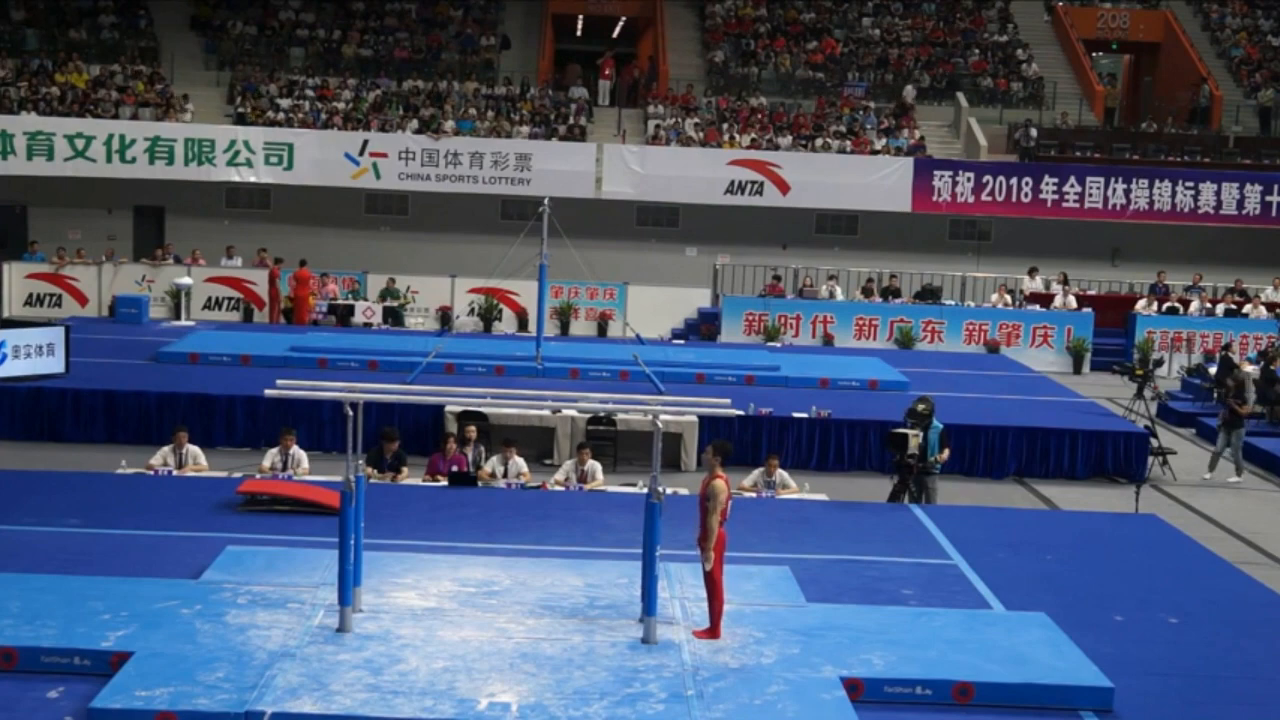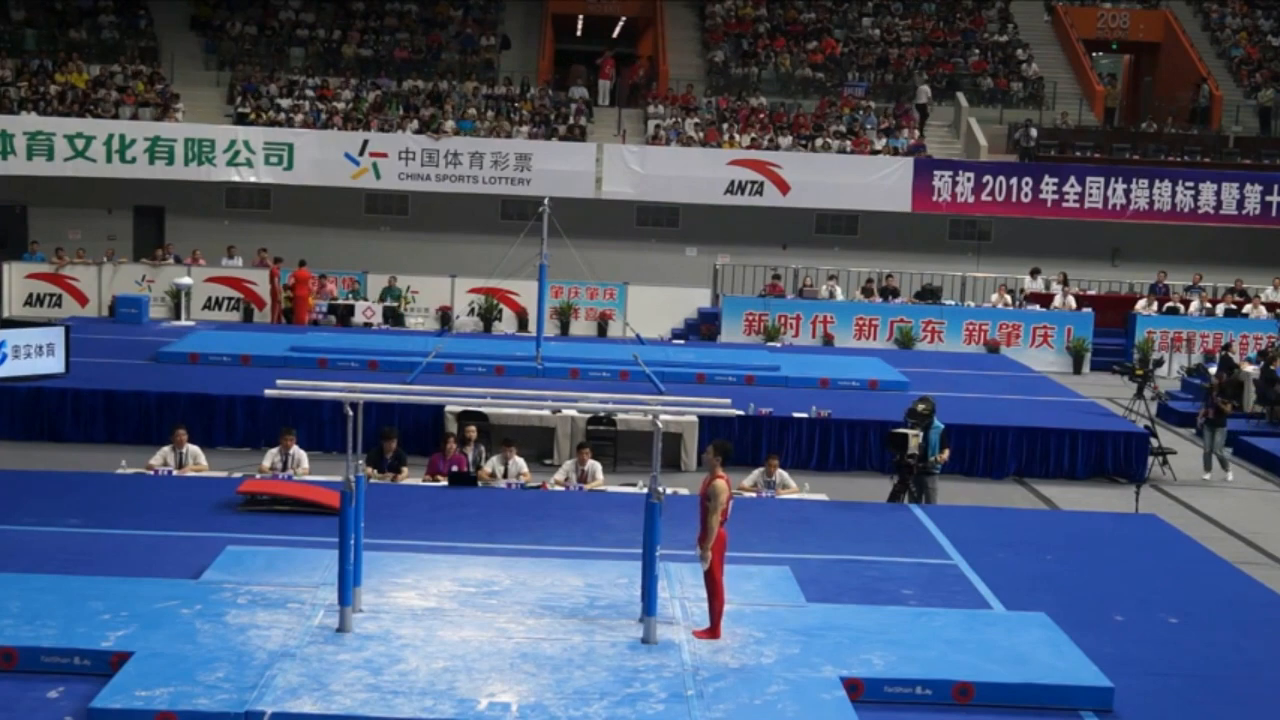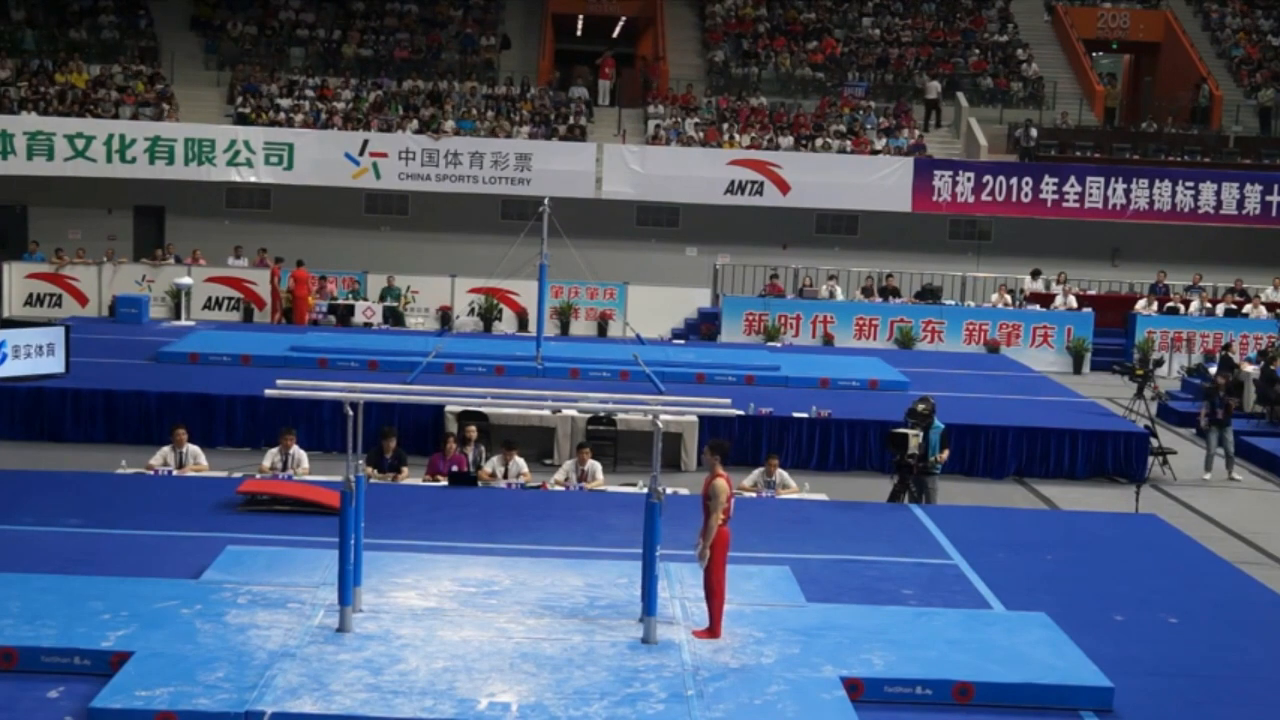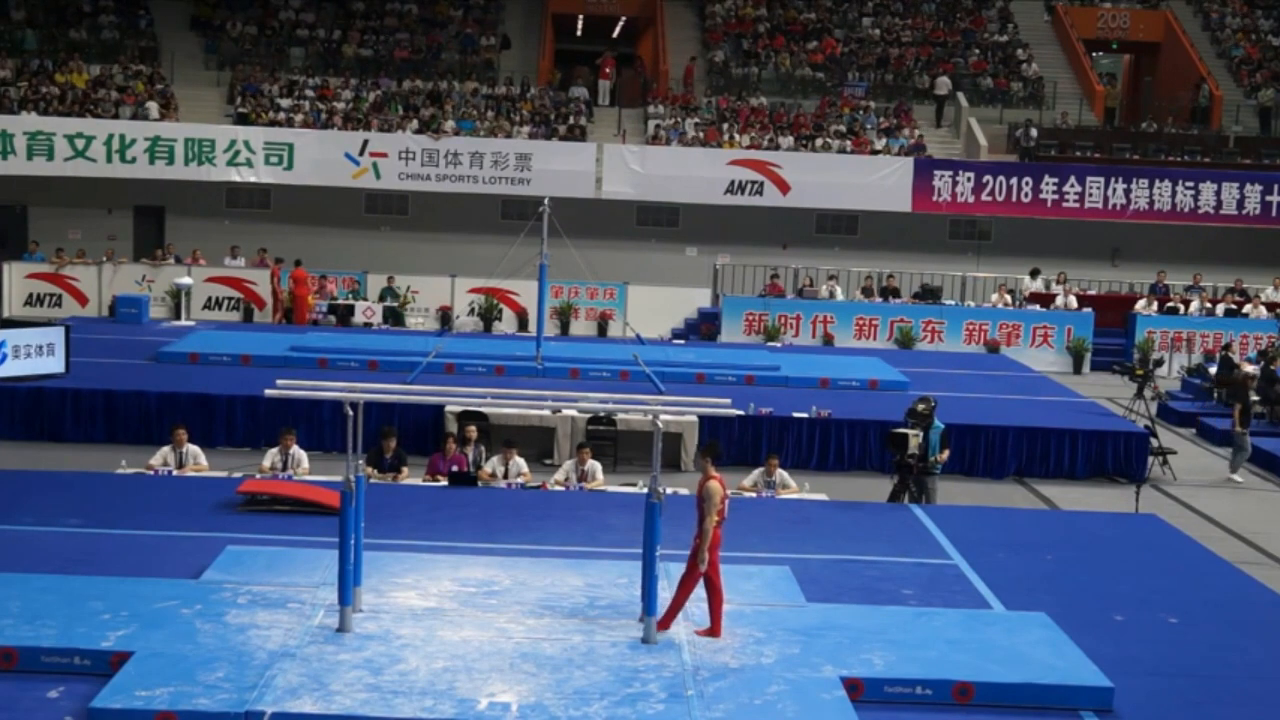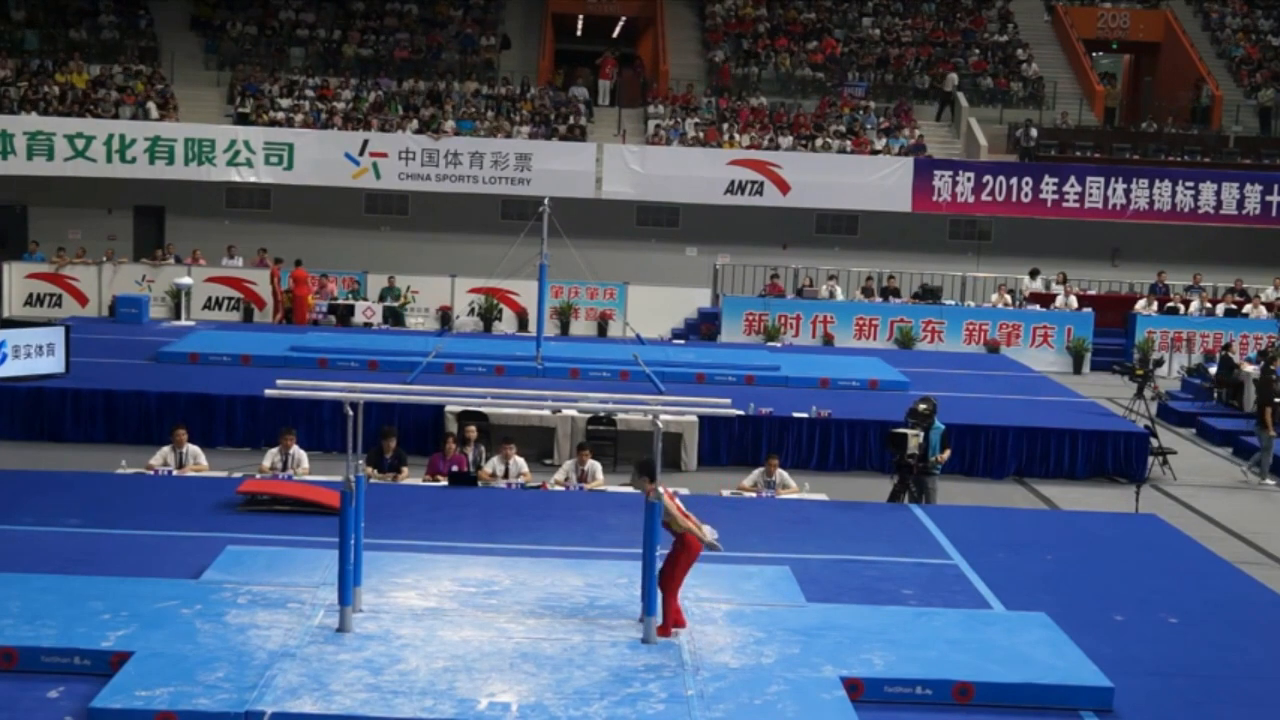
dt=0.7s
person 1, frame 1
left shoulder: (717, 484)
right shoulder: (710, 478)
left elbow: (715, 518)
left wrist: (709, 548)
right wrist: (703, 540)
left hip: (714, 538)
right hip: (708, 536)
left knee: (714, 584)
right knee: (710, 584)
left ankle: (714, 630)
right ankle: (712, 627)
person 1, frame 2
left shoulder: (718, 484)
right shoulder: (711, 478)
left elbow: (715, 518)
left wrist: (707, 547)
right wrist: (702, 540)
left hip: (714, 538)
right hip: (709, 536)
left knee: (714, 584)
right knee: (711, 584)
left ankle: (714, 630)
right ankle: (713, 627)
person 1, frame 3
left shoulder: (718, 483)
right shoulder: (712, 478)
left elbow: (716, 517)
left wrist: (706, 546)
right wrist: (701, 537)
left hip: (717, 536)
right hip: (712, 535)
left knee: (712, 583)
right knee: (715, 583)
left ankle: (713, 629)
right ankle: (713, 627)
person 1, frame 4
left shoulder: (711, 485)
right shoulder: (710, 480)
left elbow: (710, 520)
left wrist: (703, 550)
left hip: (707, 538)
right hip: (710, 537)
left knee: (687, 582)
right knee: (712, 584)
left ankle: (665, 622)
right ankle: (715, 628)
person 1, frame 5
right shoulder: (657, 492)
left elbow: (681, 522)
right elbow: (683, 514)
left wrist: (704, 540)
right wrist: (702, 531)
left hip: (689, 542)
right hip: (686, 540)
left knee: (670, 584)
right knee: (664, 579)
left ankle: (665, 628)
right ankle: (675, 618)
